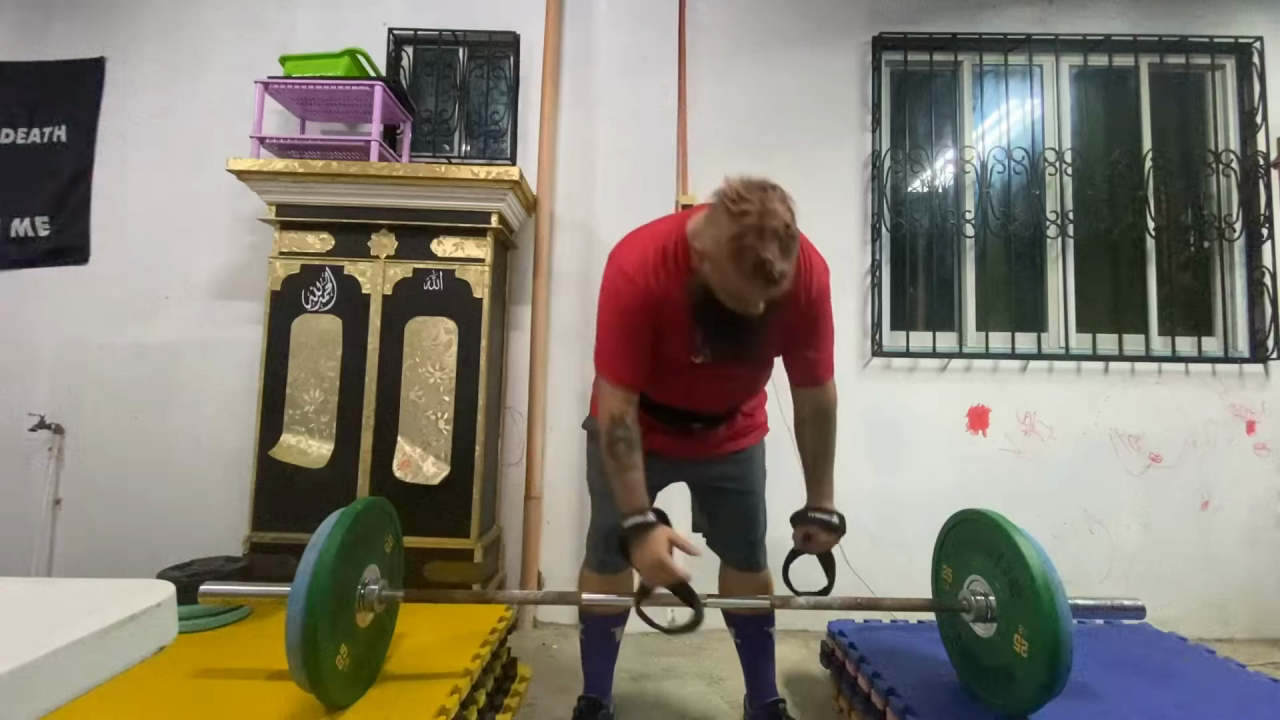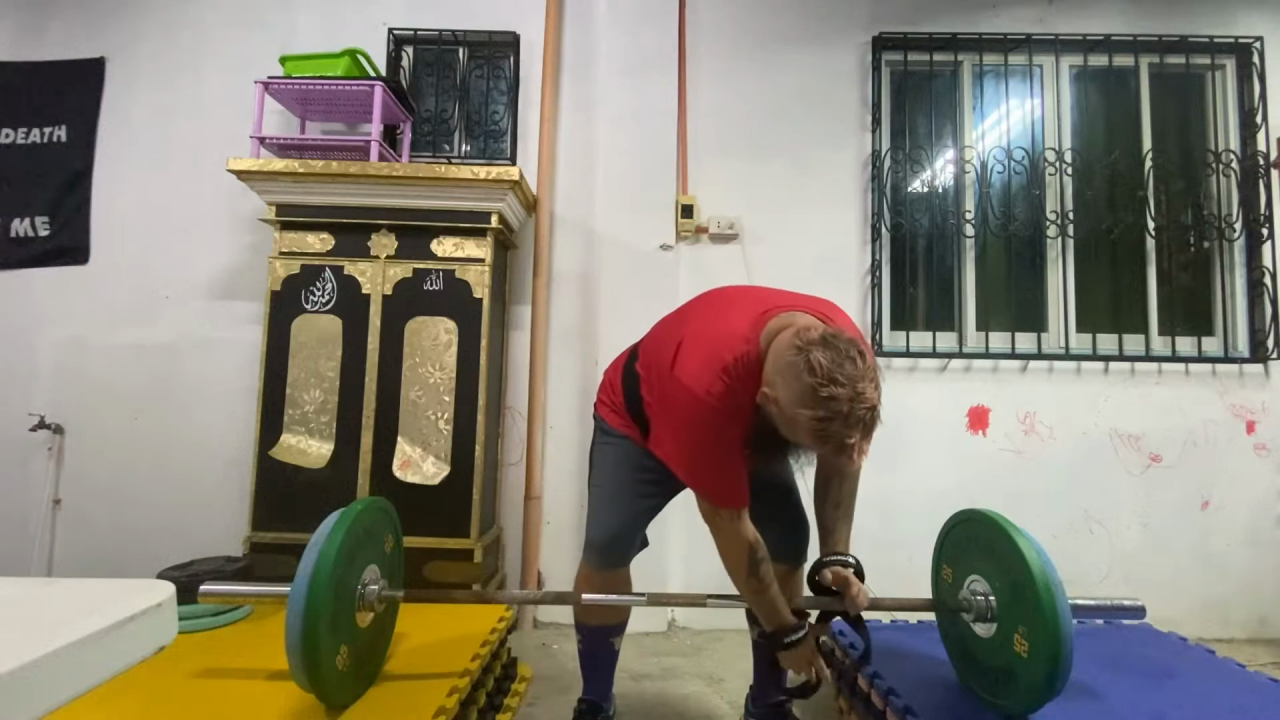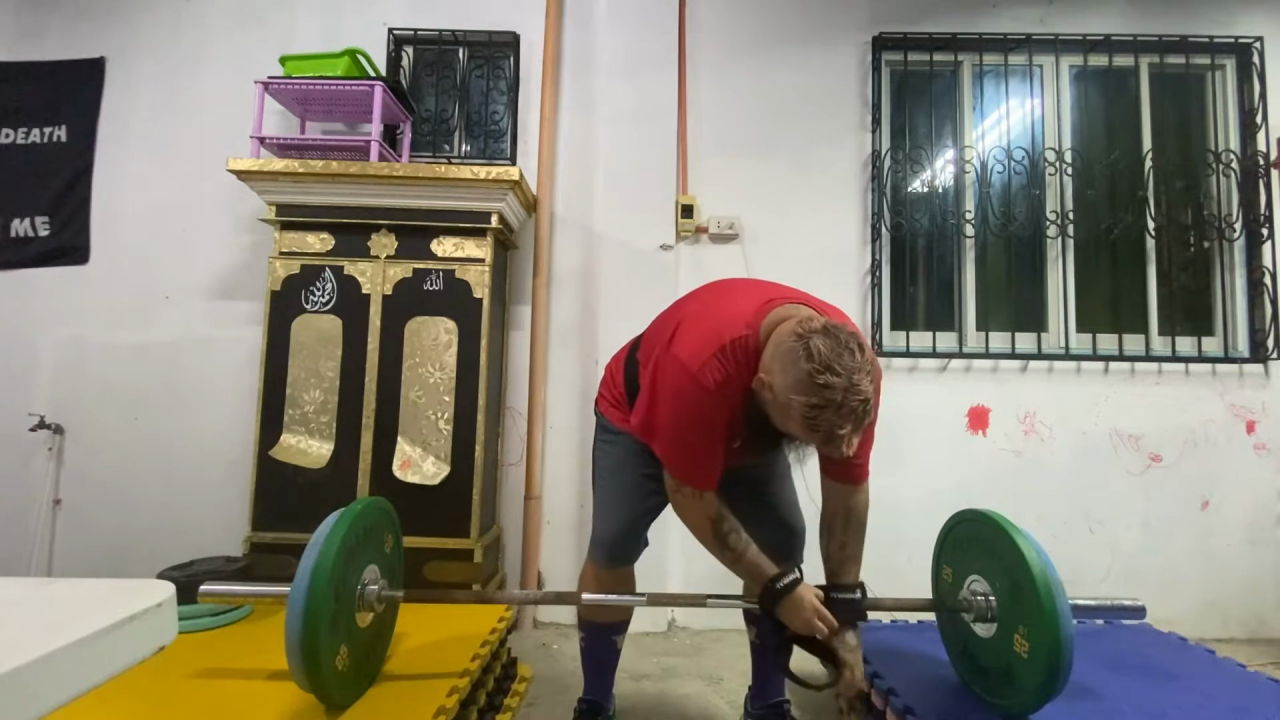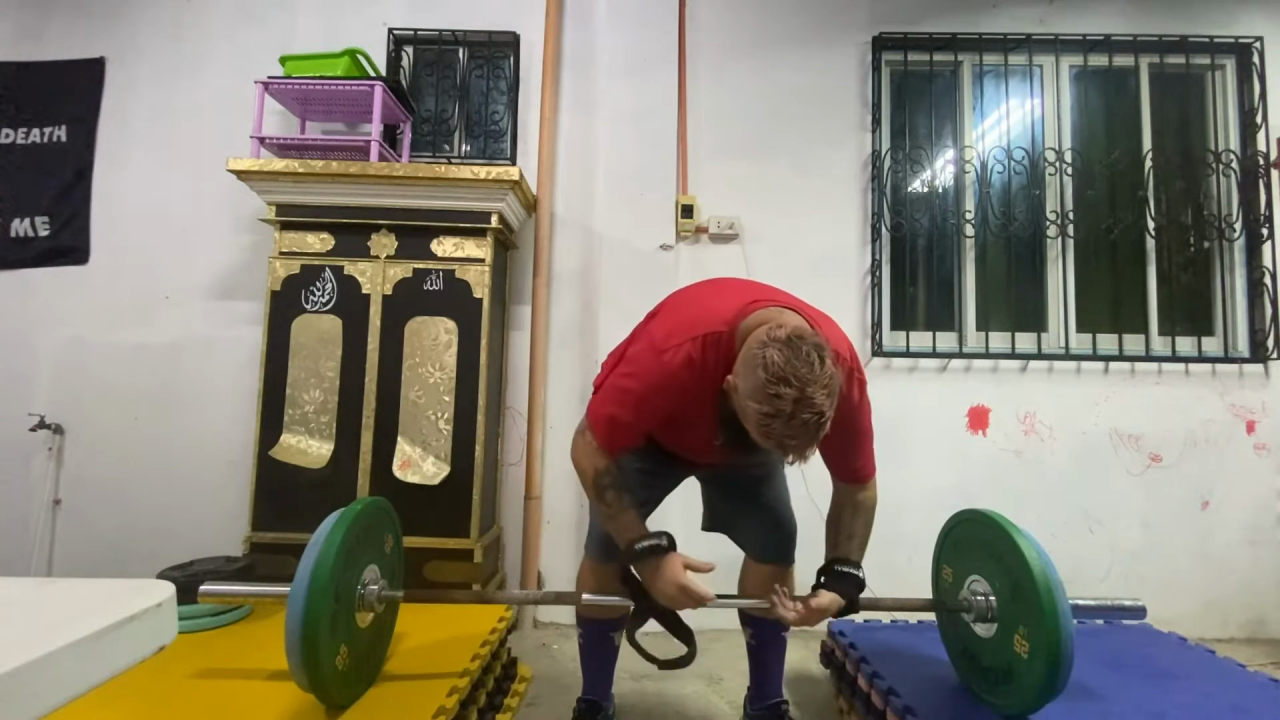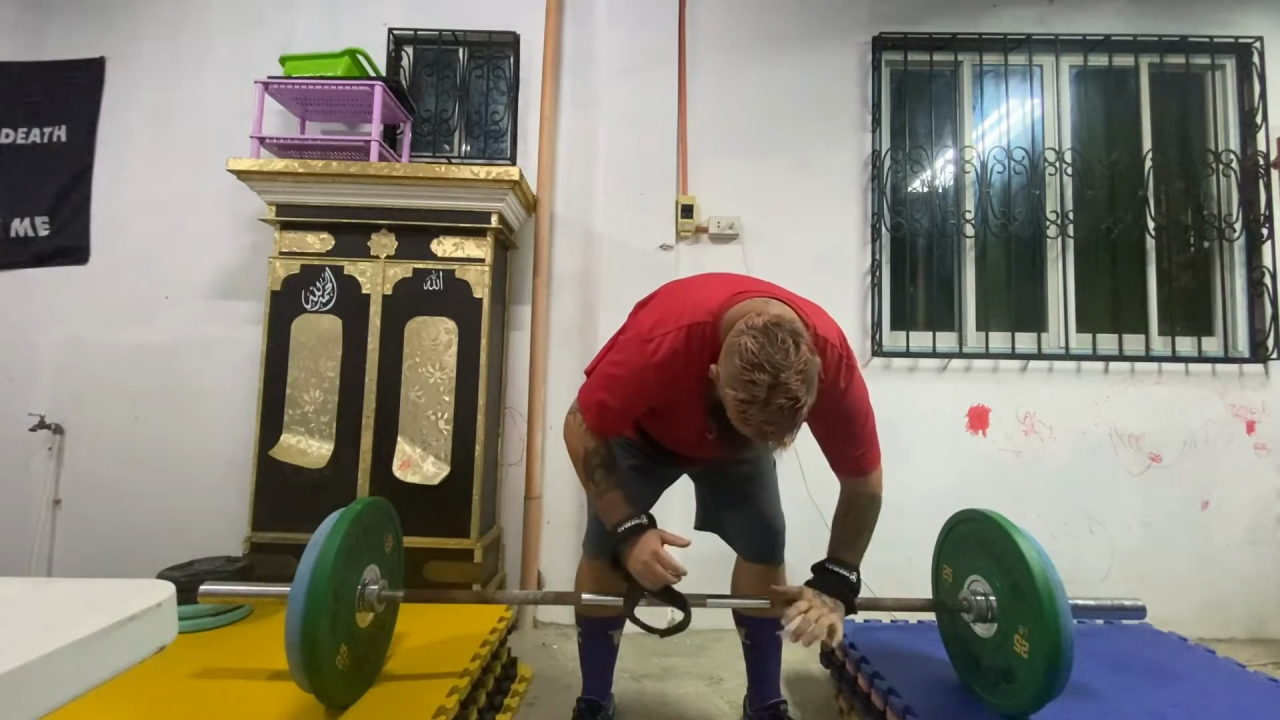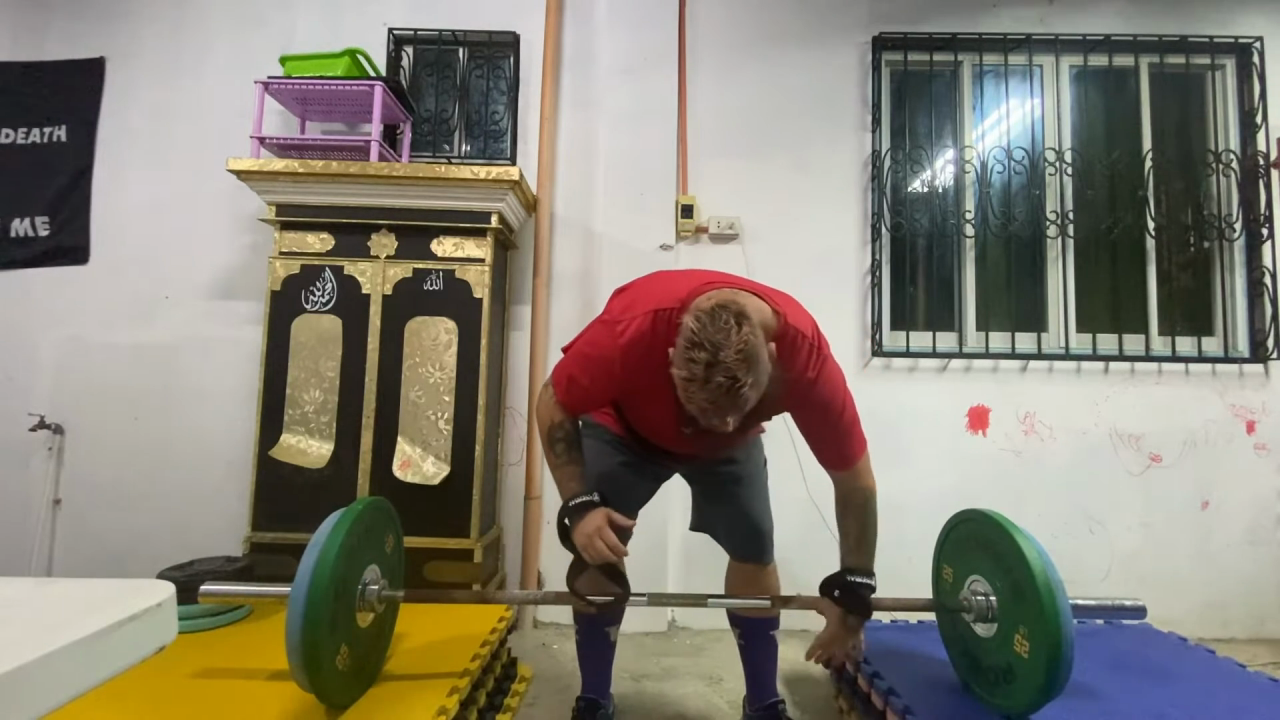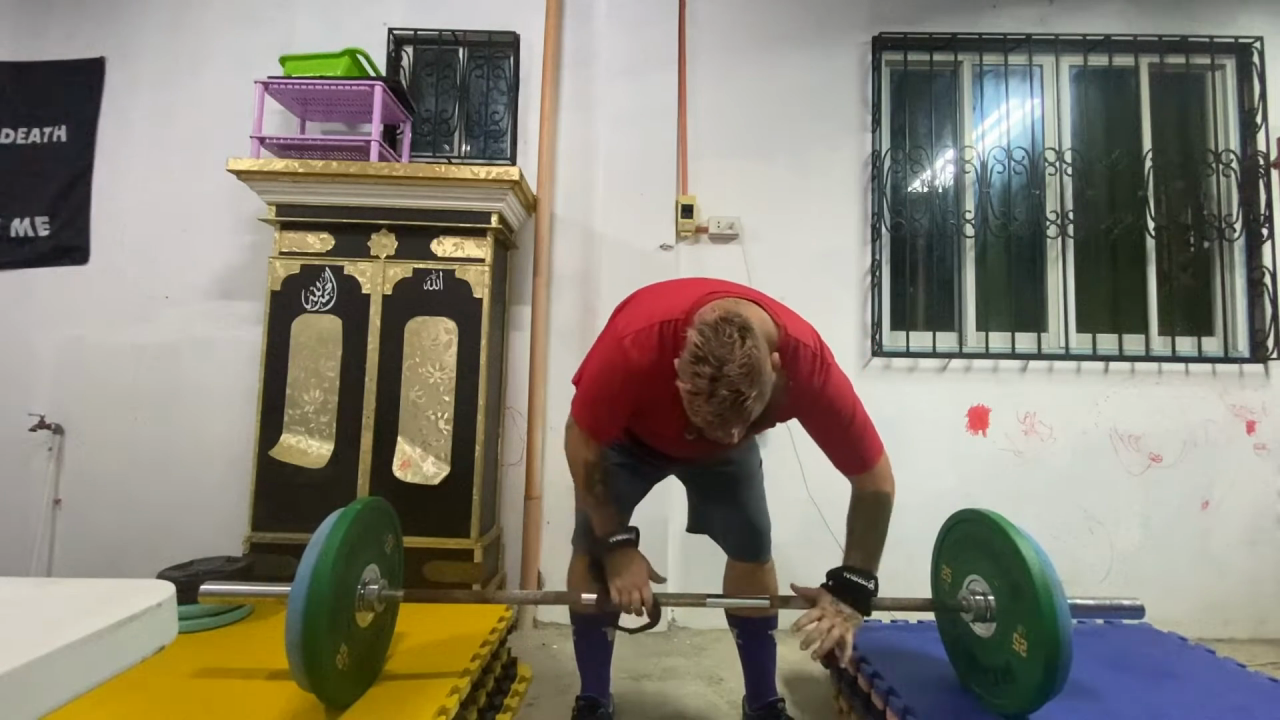
dt=0.7s
person 1, frame 1
left shoulder: (806, 272)
right shoulder: (639, 268)
left elbow: (814, 393)
right elbow: (616, 405)
left wrist: (820, 500)
right wrist: (637, 523)
left hip: (731, 430)
right hip: (637, 418)
left knee: (748, 558)
right knee: (609, 552)
person 1, frame 2
left shoulder: (848, 360)
right shoulder: (706, 383)
left elbow: (840, 455)
right elbow: (731, 528)
left wrist: (837, 555)
right wrist: (789, 633)
left hip: (746, 432)
right hip: (638, 420)
left knee: (788, 545)
right knee: (606, 549)
person 1, frame 3
left shoulder: (856, 375)
right shoulder: (700, 363)
left elbow: (847, 494)
right elbow: (690, 498)
left wrist: (841, 618)
right wrist: (778, 587)
left hip: (747, 434)
right hip: (638, 417)
left knee: (786, 545)
right knee: (612, 549)
person 1, frame 4
left shoulder: (840, 371)
right shoulder: (673, 352)
left elbow: (857, 484)
right elbow: (590, 448)
left wrist: (841, 576)
right wrist: (647, 553)
left hip: (740, 444)
right hip: (643, 428)
left knee: (775, 543)
right knee: (607, 547)
person 1, frame 5
left shoulder: (833, 365)
right shoulder: (661, 339)
left elbow: (863, 483)
right elbow: (582, 428)
left wrist: (835, 582)
right wrist: (627, 529)
left hip: (735, 445)
right hip: (638, 431)
left knee: (765, 547)
right knee: (606, 548)
person 1, frame 6
left shoulder: (805, 355)
right shoulder: (633, 325)
left elbow: (854, 479)
right elbow: (554, 404)
left wrist: (852, 591)
right wrist: (578, 505)
right hip: (625, 429)
left knee: (755, 550)
right knee: (596, 550)
person 1, frame 7
left shoulder: (807, 364)
right shoulder: (636, 340)
left elbow: (875, 481)
right elbow: (583, 442)
left wrist: (851, 588)
right wrist: (617, 544)
right hip: (624, 433)
left knee: (752, 548)
right knee: (594, 548)
